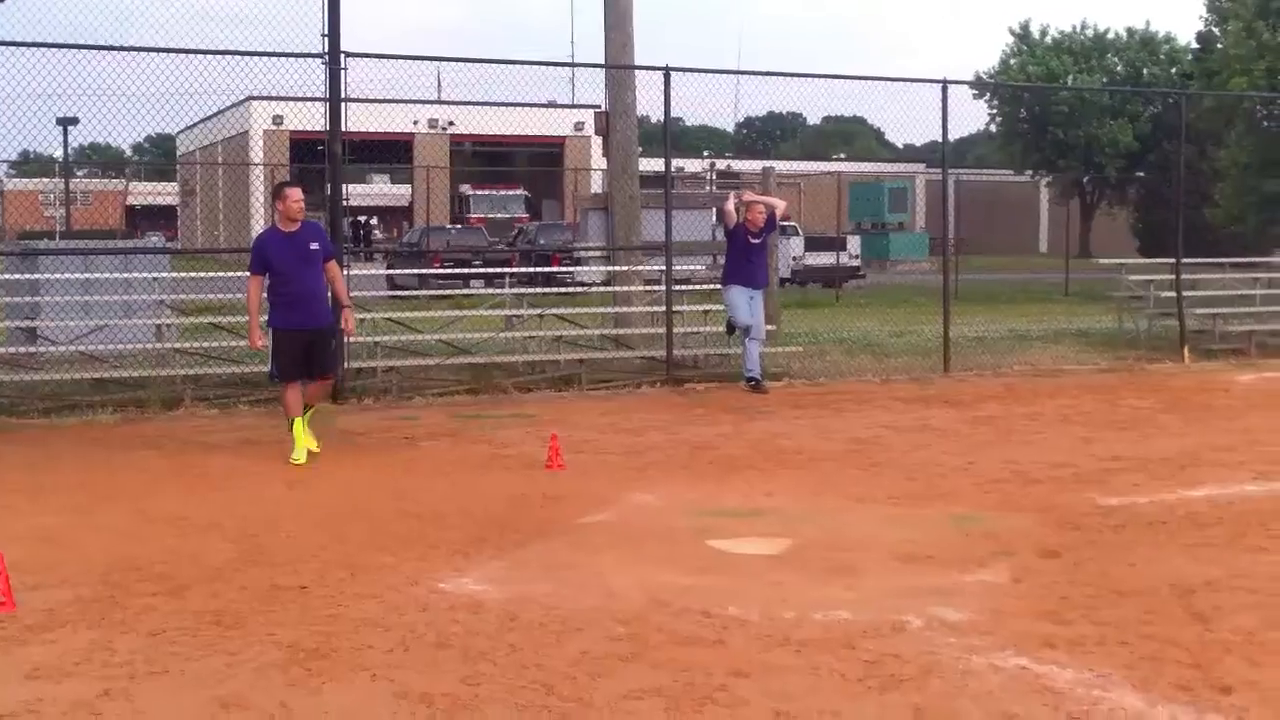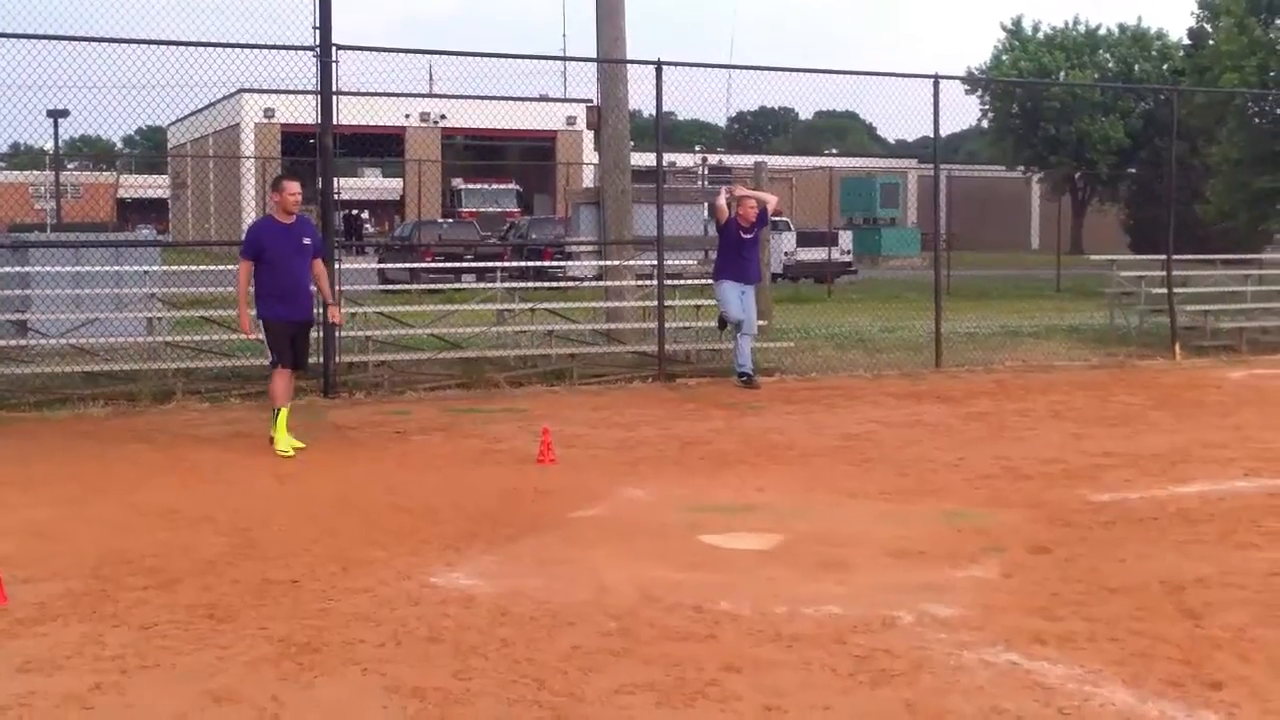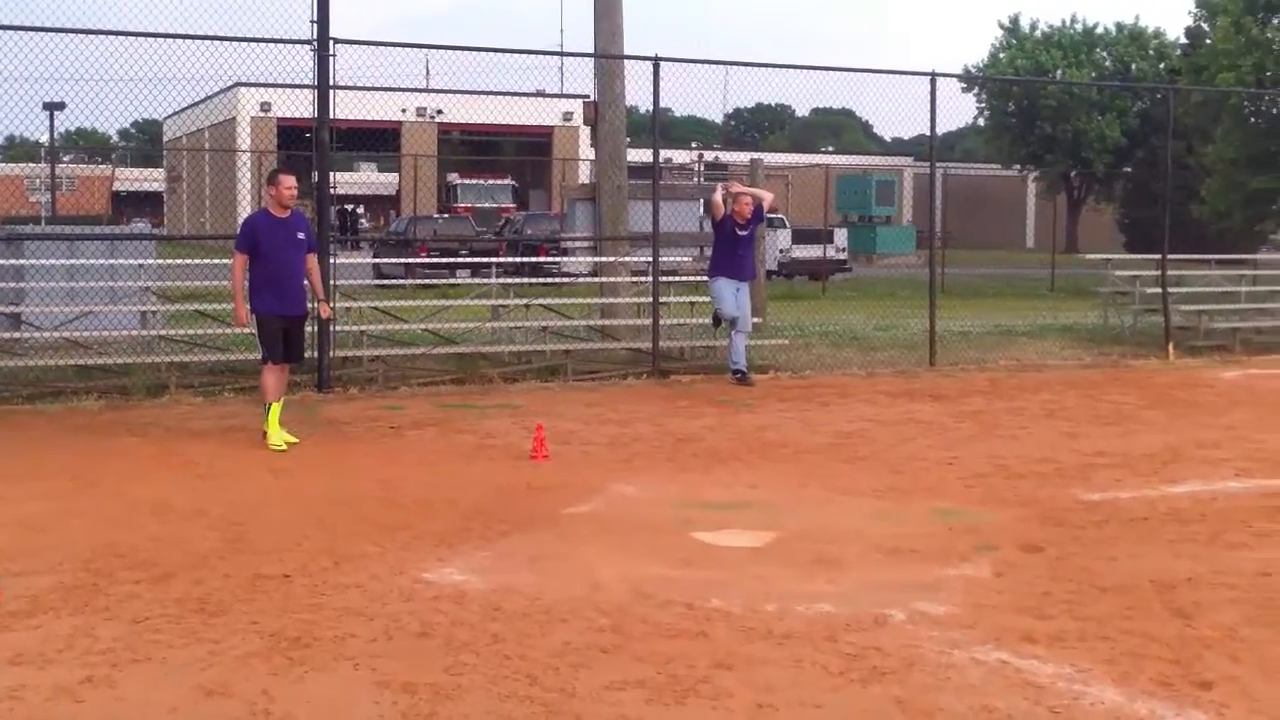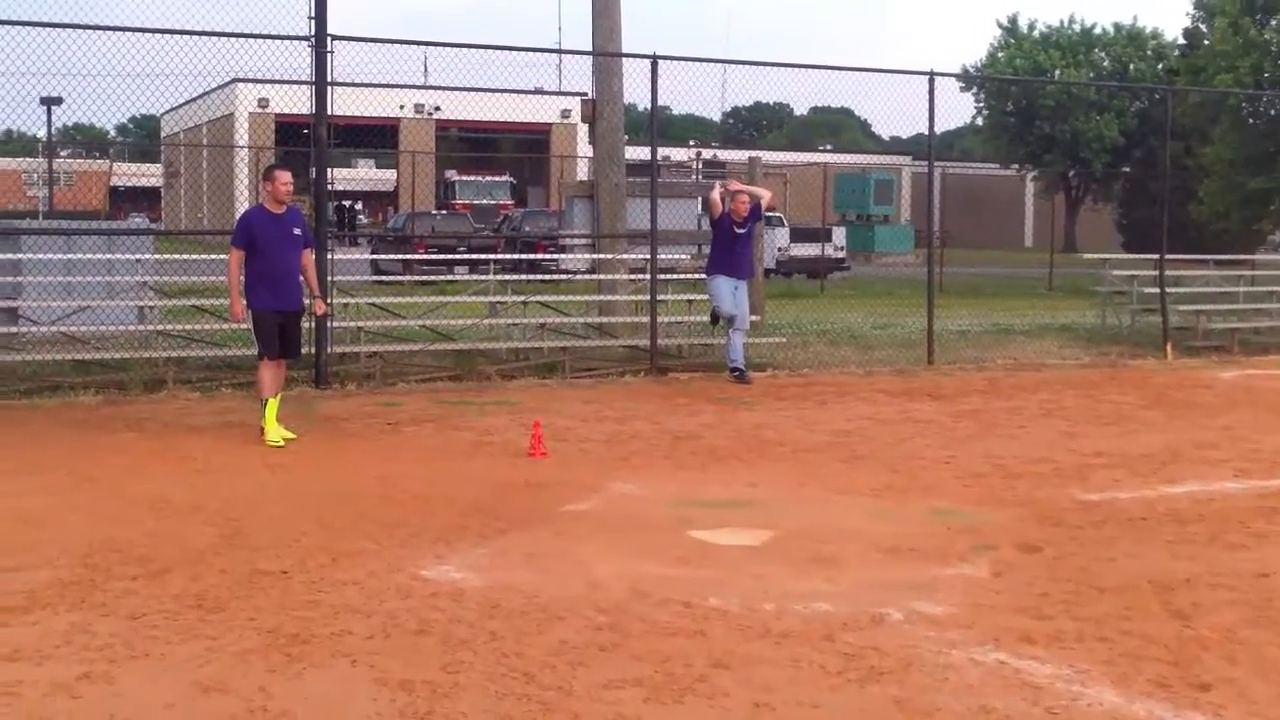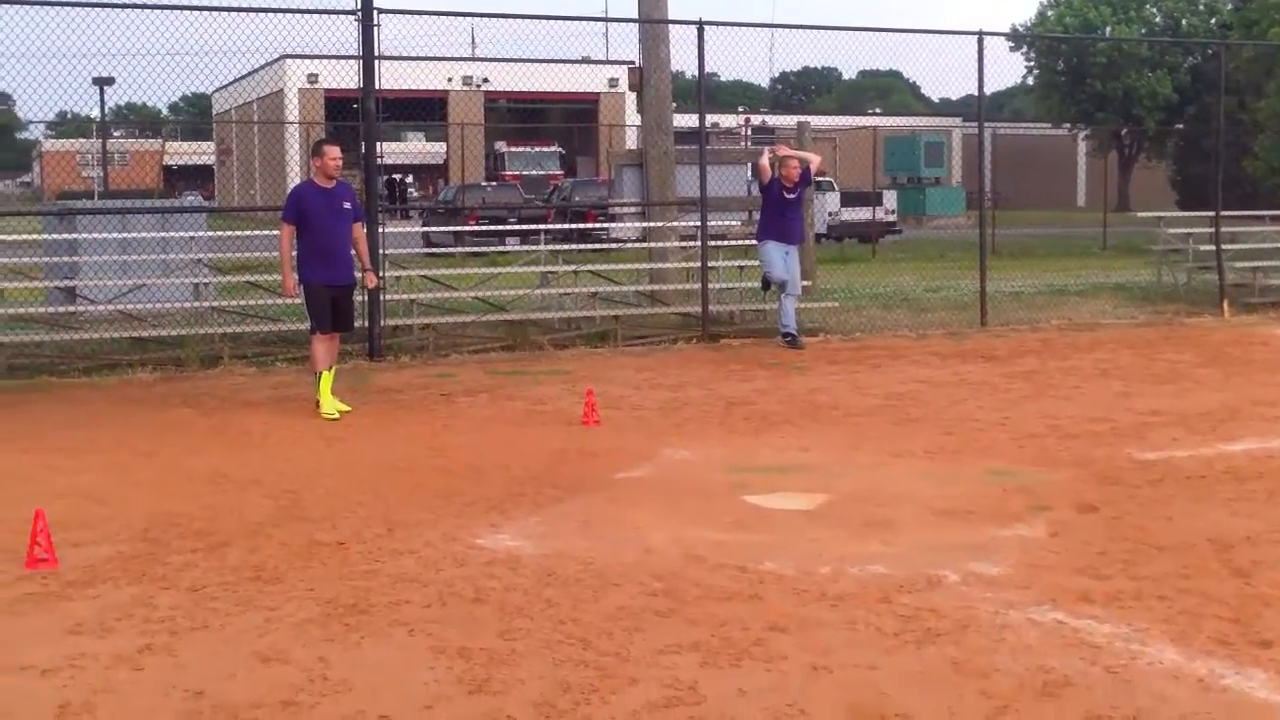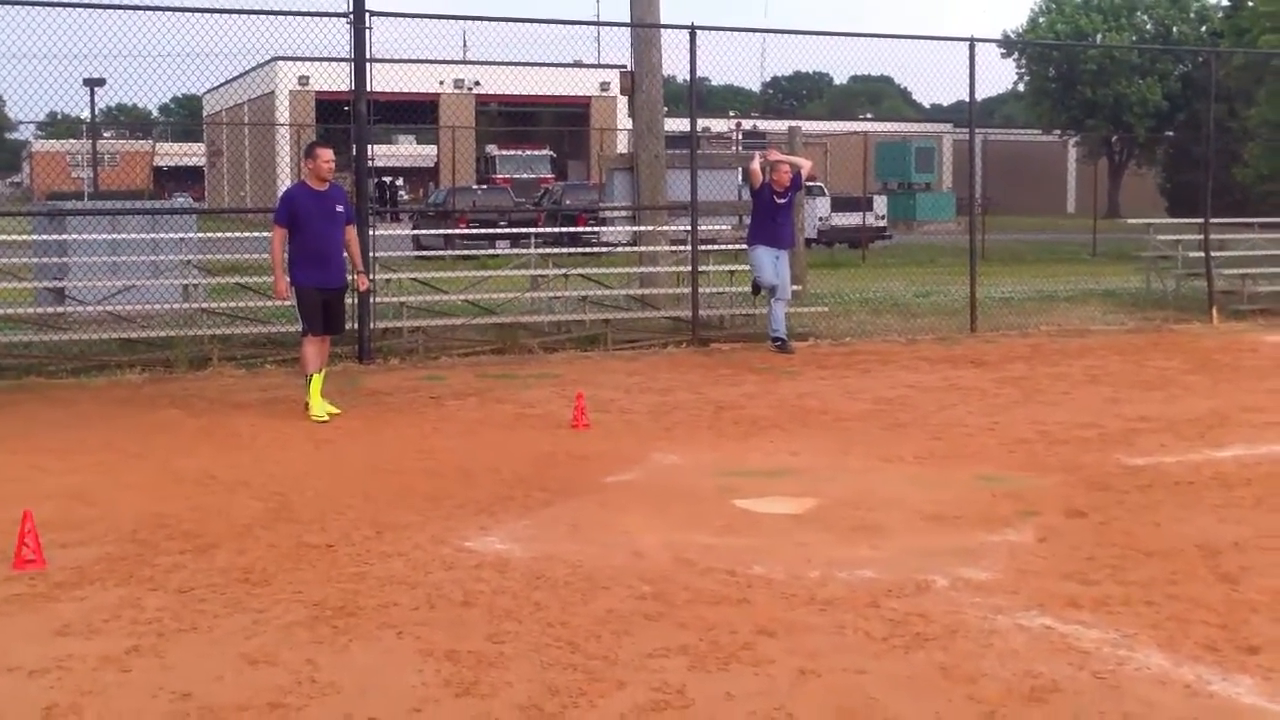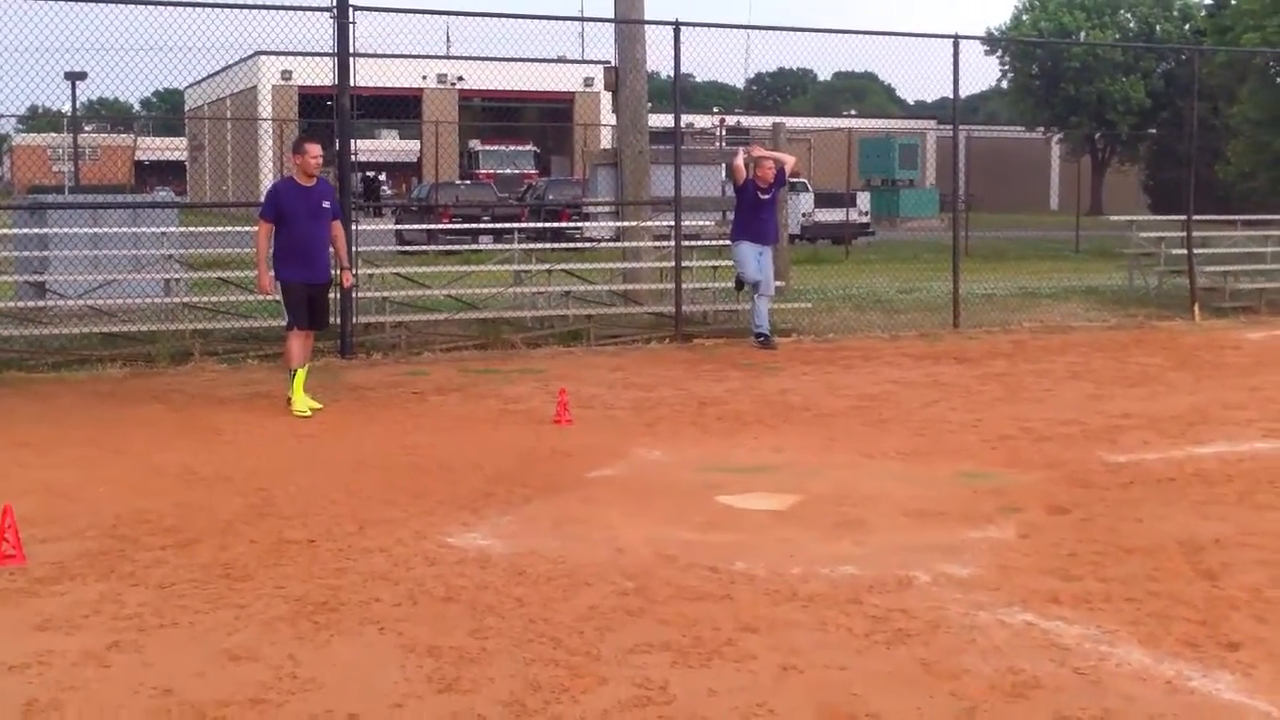
dt=0.7s
person 1, frame 1
left shoulder: (316, 232)
right shoulder: (265, 241)
left elbow: (332, 271)
right elbow: (255, 284)
left wrist: (346, 306)
right wrist: (253, 326)
left hip: (321, 323)
right hip: (285, 326)
left knee: (323, 379)
right knee: (290, 381)
left ankle: (302, 423)
right ankle: (299, 440)
person 1, frame 2
left shoulder: (308, 228)
right shoulder: (259, 230)
left elbow: (318, 268)
right elbow: (244, 270)
left wrist: (330, 302)
right wrist: (243, 310)
left hip: (303, 314)
right hip: (273, 314)
left knee: (292, 370)
right knee: (281, 368)
left ankle: (279, 430)
right ankle: (280, 434)
person 1, frame 3
left shoulder: (302, 222)
right shoulder: (254, 223)
left elbow: (311, 263)
right elbow: (239, 264)
left wrist: (321, 299)
right wrist: (239, 303)
left hip: (296, 308)
right hip: (267, 309)
left knee: (285, 364)
right knee: (272, 363)
left ankle: (274, 422)
right ankle: (271, 427)
person 1, frame 4
left shoulder: (298, 218)
right shoulder: (251, 218)
left elbow: (306, 259)
right elbow: (235, 260)
left wrist: (316, 295)
right wrist: (235, 299)
left hip: (293, 304)
right hip: (263, 304)
left knee: (282, 360)
right knee: (268, 359)
left ankle: (273, 419)
right ankle: (268, 423)
person 1, frame 5
left shoulder: (348, 192)
right shoulder: (301, 193)
left elbow: (357, 233)
right elbow: (286, 235)
left wrist: (367, 268)
right wrist: (287, 274)
left hip: (344, 278)
right hip: (315, 279)
left knee: (335, 333)
right knee: (321, 333)
left ankle: (328, 392)
right ankle: (323, 396)
person 1, frame 6
left shoulder: (340, 195)
right shoulder: (293, 196)
left elbow: (349, 235)
right elbow: (278, 237)
left wrist: (359, 270)
right wrist: (279, 276)
left hip: (336, 280)
right hip: (306, 281)
left knee: (326, 336)
right knee: (312, 335)
left ankle: (317, 395)
right ankle: (313, 398)
person 1, frame 7
left shoulder: (327, 190)
right shoulder: (280, 190)
left elbow: (336, 230)
right elbow: (263, 232)
left wrist: (345, 266)
right wrist: (263, 271)
left hip: (321, 276)
right hip: (291, 276)
left knee: (310, 331)
right knee: (297, 330)
left ankle: (299, 390)
right ankle: (295, 393)
person 2, frame 1
left shoulder: (764, 229)
right shoulder: (737, 230)
left elbow: (781, 205)
right elbow: (728, 209)
left wrist: (754, 197)
right wrist: (732, 199)
left hip: (757, 289)
right hip: (735, 286)
left knee: (756, 334)
right knee: (744, 321)
left ankle: (752, 377)
right ankle: (733, 321)
person 2, frame 2
left shoulder: (757, 224)
right shoulder: (729, 225)
left elbow: (773, 200)
right elbow: (720, 205)
left wrist: (746, 192)
right wrist: (724, 194)
left hip: (748, 284)
right hip: (726, 281)
left knee: (747, 329)
right knee: (736, 316)
left ankle: (744, 373)
right ankle: (725, 316)
person 2, frame 3
left shoulder: (752, 220)
right shoulder: (724, 221)
left elbow: (769, 197)
right elbow: (716, 201)
left wrist: (742, 189)
right wrist: (720, 190)
left hip: (743, 281)
right hip: (721, 278)
left knee: (742, 327)
right knee: (730, 313)
left ankle: (738, 370)
right ankle: (719, 313)
person 2, frame 4
left shoulder: (751, 218)
right shoulder: (722, 219)
left elbow: (767, 195)
right elbow: (713, 199)
left wrist: (741, 187)
right wrist: (718, 188)
left hip: (741, 279)
right hip: (719, 276)
left knee: (740, 325)
right knee: (728, 311)
left ankle: (736, 368)
right ankle: (718, 311)
person 2, frame 5
left shoulder: (800, 183)
right shoulder: (772, 185)
left elbow: (816, 160)
right elbow: (762, 164)
left wrist: (790, 152)
right wrist: (767, 153)
left hip: (792, 244)
right hip: (770, 241)
left knee: (792, 290)
right knee: (779, 276)
left ankle: (788, 333)
right ankle: (769, 277)
person 2, frame 6
left shoulder: (791, 188)
right shoulder: (763, 190)
left elbow: (807, 164)
right elbow: (753, 169)
left wrist: (780, 157)
right wrist: (757, 158)
left hip: (782, 249)
right hip: (760, 246)
left knee: (781, 295)
right knee: (769, 281)
left ankle: (778, 338)
right ankle: (759, 281)
person 2, frame 7
left shoulder: (775, 184)
right shoulder: (746, 186)
left elbow: (791, 160)
right elbow: (737, 165)
left wrist: (764, 153)
right wrist: (741, 153)
left hip: (766, 245)
right hip: (744, 242)
left knee: (765, 290)
right knee: (753, 277)
left ankle: (761, 333)
right ankle: (742, 277)
